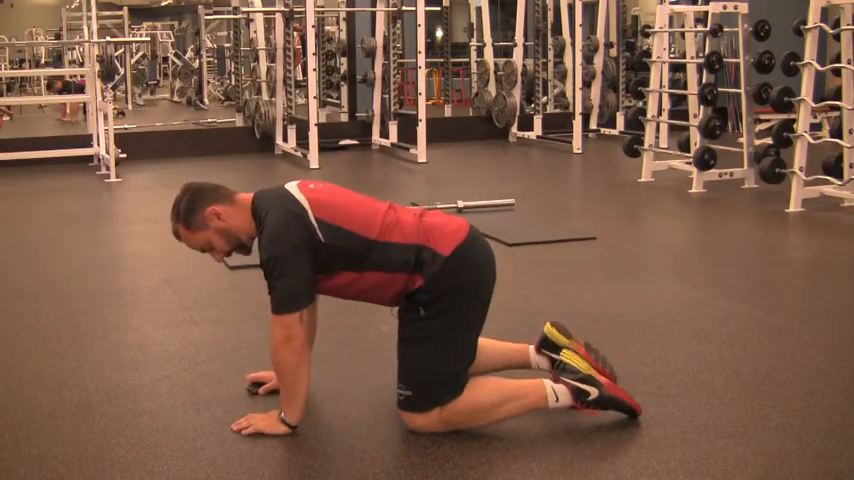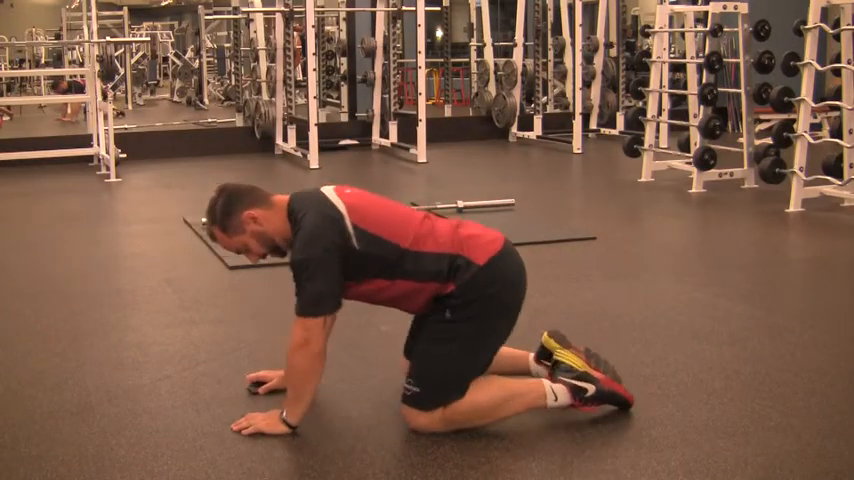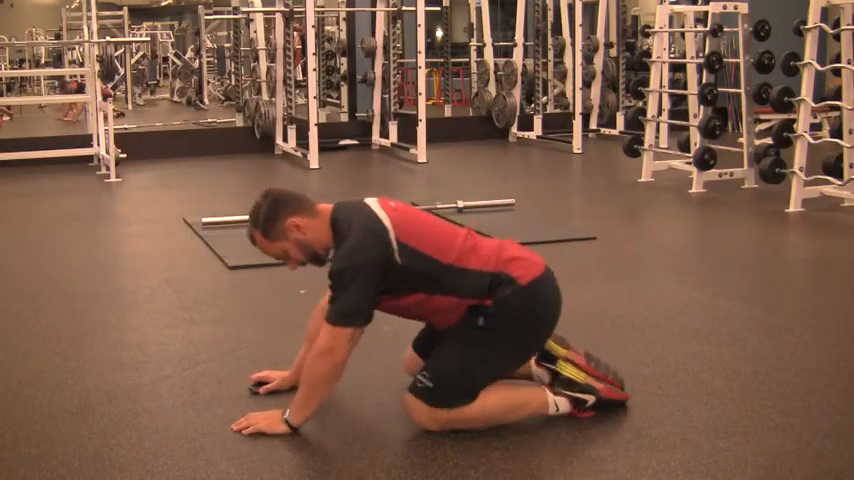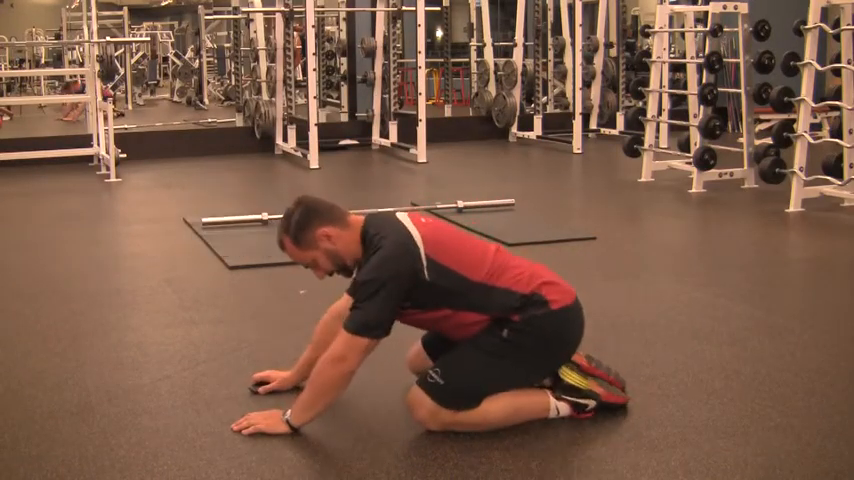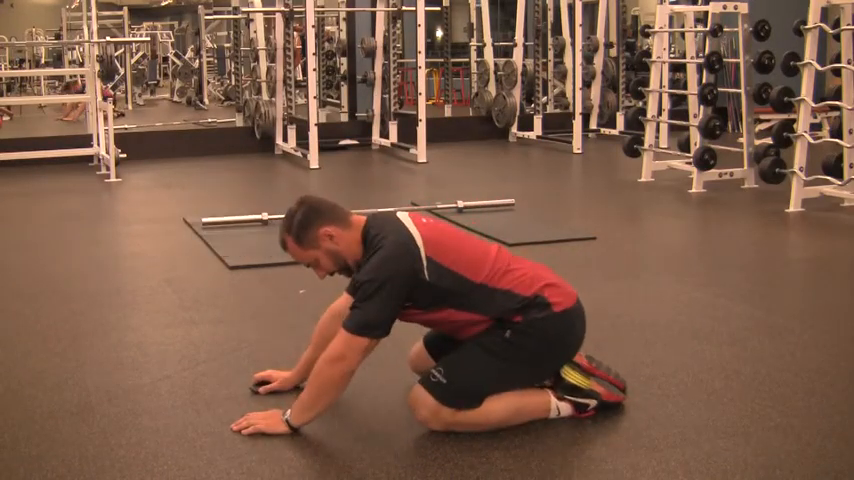
dt=0.5s
person 1, frame 1
left shoulder: (279, 232)
right shoulder: (281, 205)
left elbow: (290, 335)
right elbow: (303, 308)
left wrist: (287, 416)
right wrist: (290, 374)
left hip: (449, 271)
right hip: (454, 253)
left knee: (422, 412)
right knee: (435, 360)
left ankle: (564, 387)
right ankle: (545, 352)
person 1, frame 2
left shoulder: (313, 235)
right shoulder: (312, 208)
left elbow: (310, 340)
right elbow: (317, 315)
left wrist: (288, 417)
right wrist: (292, 373)
left hip: (483, 282)
right hip: (482, 263)
left knee: (424, 412)
right knee: (419, 366)
left ankle: (564, 388)
right ankle: (544, 360)
person 1, frame 3
left shoulder: (357, 247)
right shoulder: (352, 218)
left elbow: (332, 351)
right elbow: (329, 310)
left wrist: (290, 419)
right wrist: (294, 374)
left hip: (520, 299)
right hip: (513, 284)
left knee: (426, 409)
right knee: (417, 365)
left ankle: (566, 395)
right ankle: (545, 364)
person 1, frame 4
left shoulder: (389, 258)
right shoulder: (380, 231)
left elbow: (343, 359)
right elbow: (342, 315)
left wrist: (291, 419)
right wrist: (296, 374)
left hip: (545, 319)
right hip: (530, 305)
left knee: (428, 407)
right knee: (420, 361)
left ankle: (567, 398)
right ankle: (549, 369)
person 1, frame 5
left shoulder: (389, 259)
right shoulder: (382, 231)
left elbow: (343, 358)
right elbow: (341, 312)
left wrist: (291, 420)
right wrist: (296, 374)
left hip: (547, 319)
right hip: (531, 305)
left knee: (430, 407)
right knee: (422, 361)
left ankle: (569, 397)
right ankle: (551, 370)
